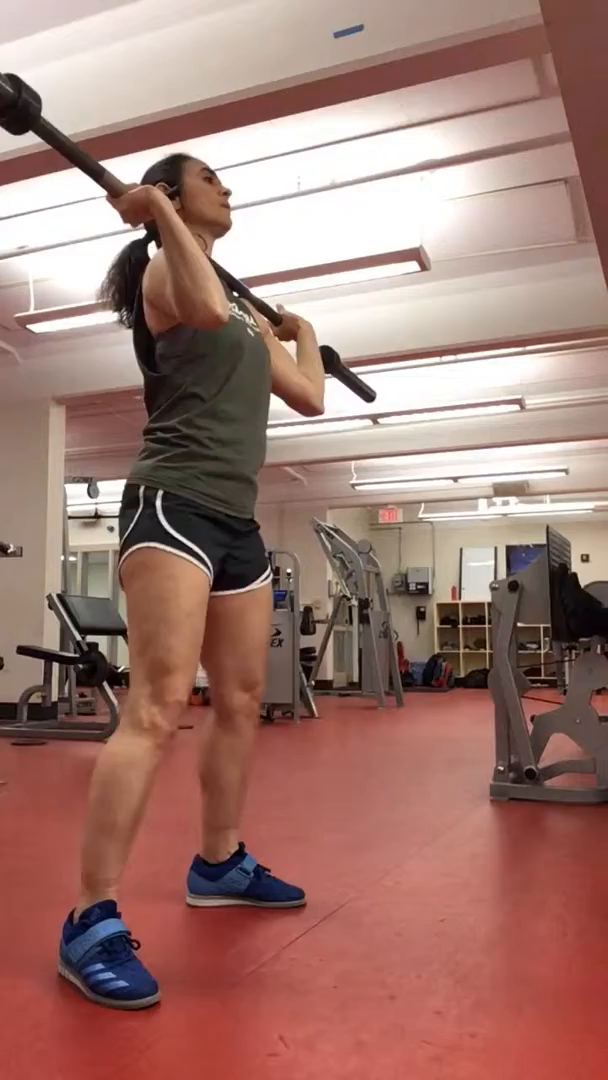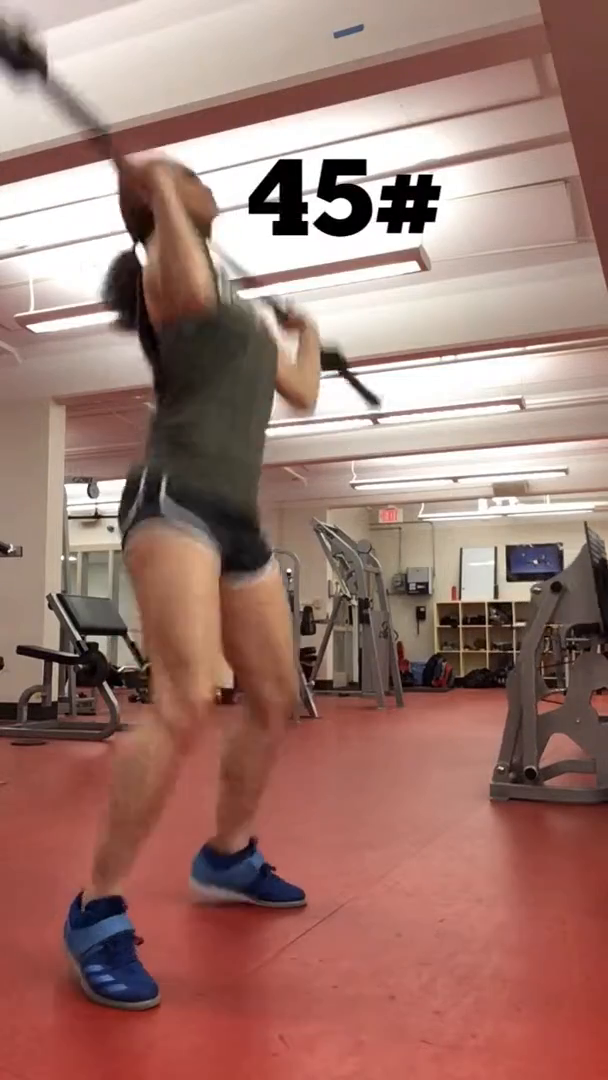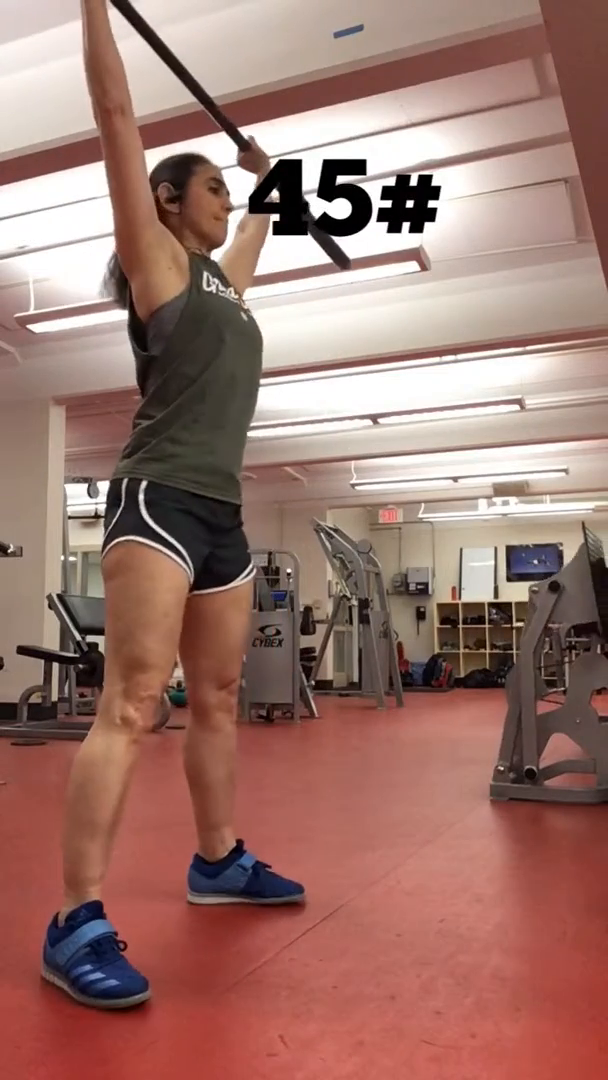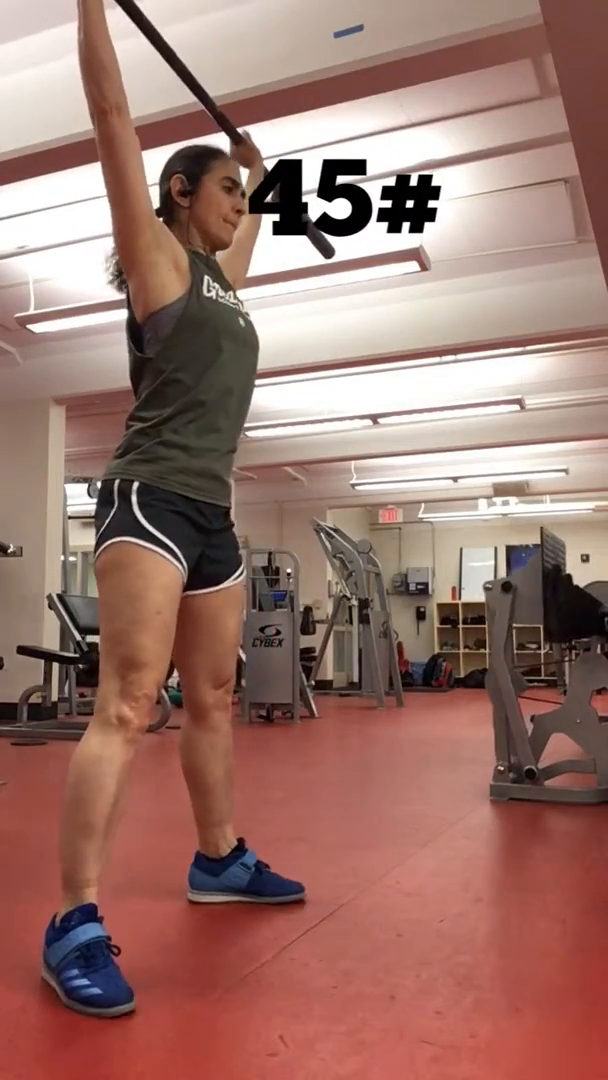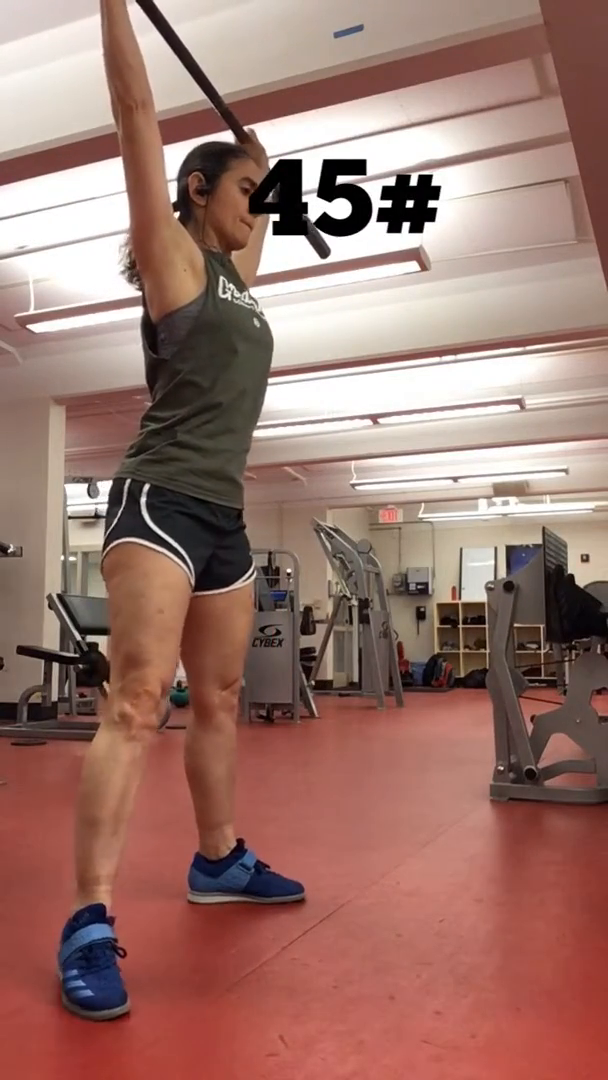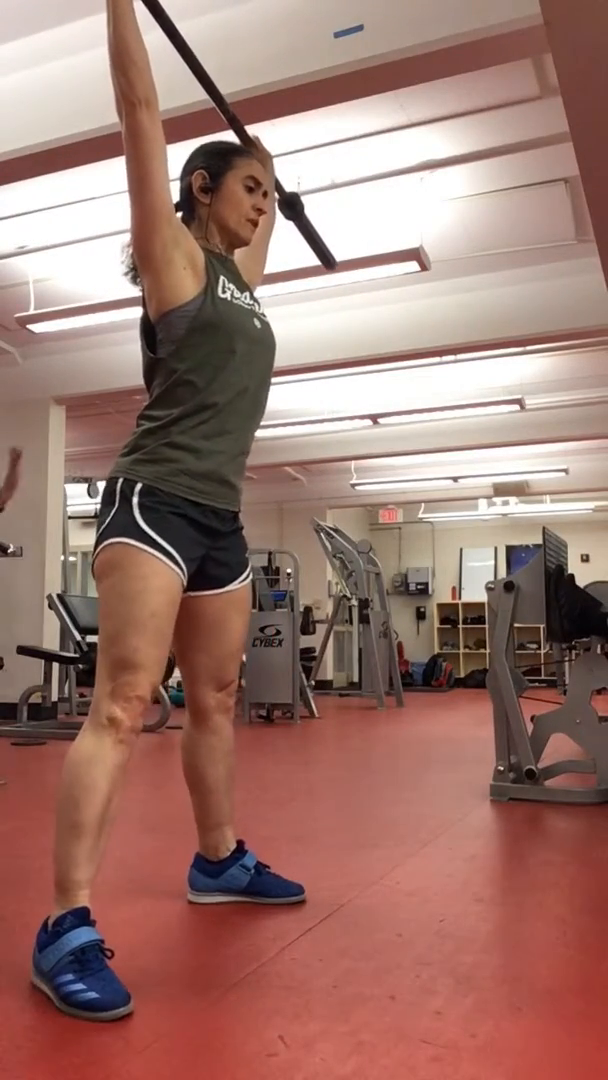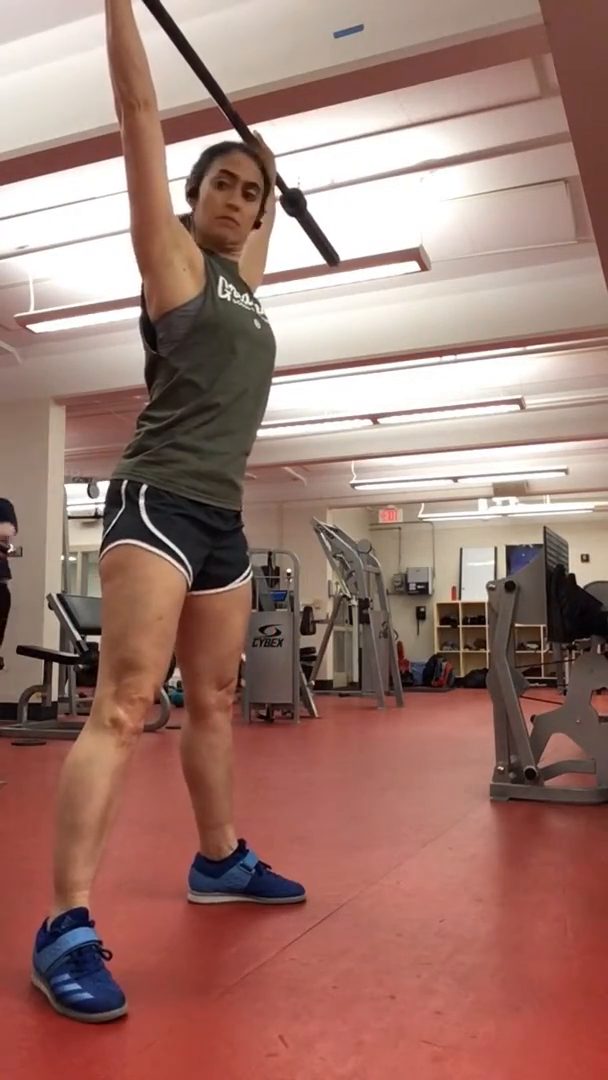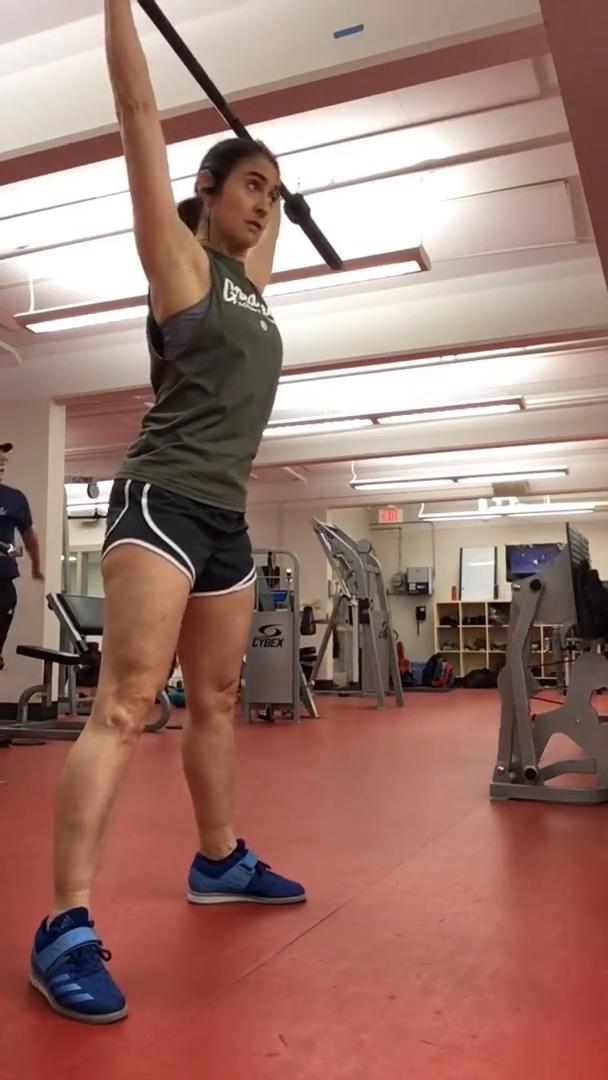
dt=0.7s
person 1, frame 1
left shoulder: (245, 311)
right shoulder: (163, 271)
left elbow: (309, 397)
right elbow: (204, 308)
left wrist: (302, 334)
right wrist: (163, 218)
left hip: (233, 520)
right hip: (172, 508)
left knee: (242, 704)
right knee: (159, 710)
left ankle: (219, 863)
right ankle: (91, 922)
person 1, frame 2
left shoulder: (240, 307)
right shoulder: (168, 269)
left elbow: (301, 394)
right elbow: (191, 291)
left wrist: (306, 335)
right wrist: (154, 186)
left hip: (235, 518)
right hip: (175, 499)
left knee: (274, 700)
right knee: (186, 702)
left ankle: (227, 854)
right ankle: (98, 913)
person 1, frame 3
left shoulder: (221, 281)
right shoulder: (157, 258)
left elbow: (254, 236)
right elbow: (116, 119)
left wrist: (262, 181)
left hip: (221, 514)
right hip: (158, 503)
left knee: (217, 703)
right knee: (132, 708)
left ankle: (219, 862)
right ankle: (78, 925)
person 1, frame 4
left shoulder: (221, 277)
right shoulder: (156, 255)
left elbow: (250, 222)
right elbow: (112, 117)
left wrist: (257, 167)
left hip: (210, 513)
right hip: (150, 502)
left knee: (213, 702)
right knee: (127, 707)
left ankle: (219, 858)
right ankle: (74, 925)
person 1, frame 5
left shoulder: (234, 273)
right shoulder: (173, 255)
left elbow: (259, 216)
right elbow: (136, 115)
left wrist: (259, 162)
left hip: (221, 515)
right hip: (160, 503)
left knee: (217, 702)
right knee: (137, 704)
left ankle: (219, 860)
right ankle: (89, 922)
person 1, frame 6
left shoulder: (240, 277)
right shoulder: (174, 253)
left elbow: (263, 212)
right elbow: (139, 113)
left hip: (219, 517)
right hip: (156, 503)
left knee: (215, 703)
right knee: (121, 707)
left ankle: (219, 860)
right ankle: (66, 929)
person 1, frame 7
left shoulder: (243, 279)
right shoulder: (173, 256)
left elbow: (264, 223)
right elbow: (140, 114)
left hip: (221, 517)
right hip: (159, 502)
left knee: (214, 702)
right knee: (123, 707)
left ankle: (220, 859)
right ankle: (66, 928)
person 1, frame 8
left shoulder: (249, 279)
right shoulder: (181, 256)
left elbow: (270, 224)
right elbow: (139, 117)
left hip: (226, 517)
right hip: (164, 502)
left knee: (216, 703)
right knee: (125, 705)
left ankle: (220, 859)
right ankle: (65, 929)
